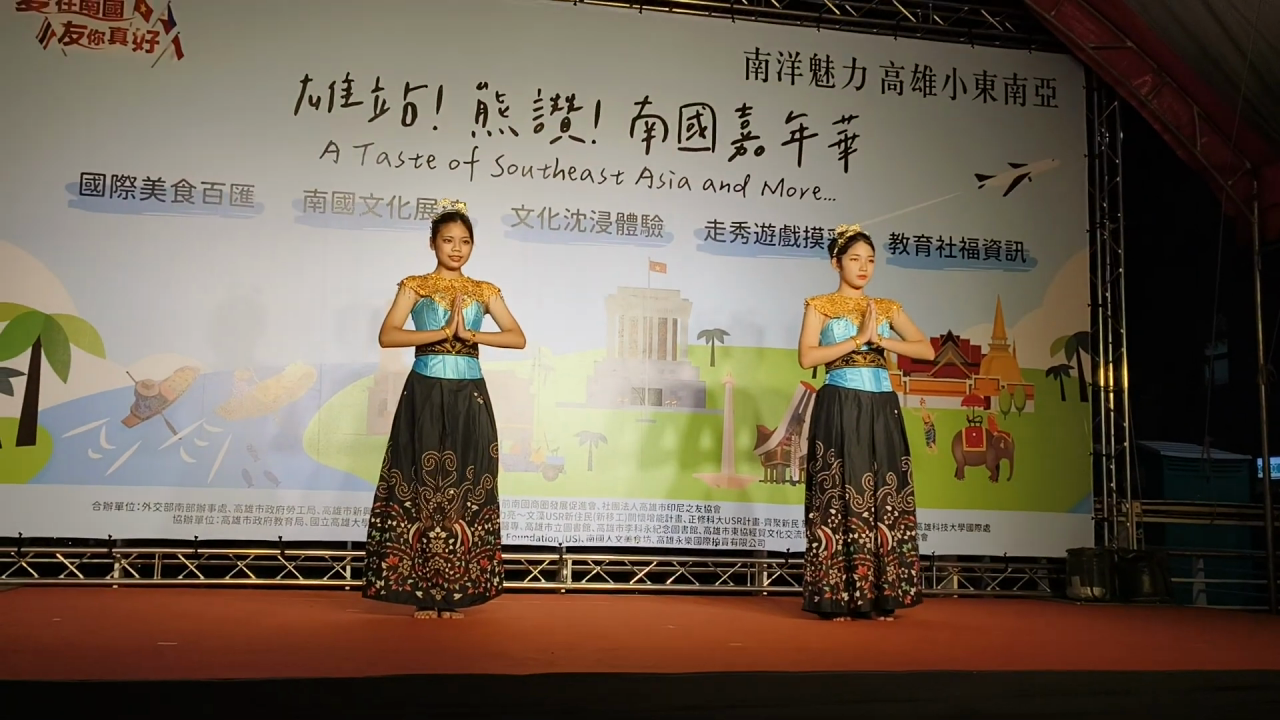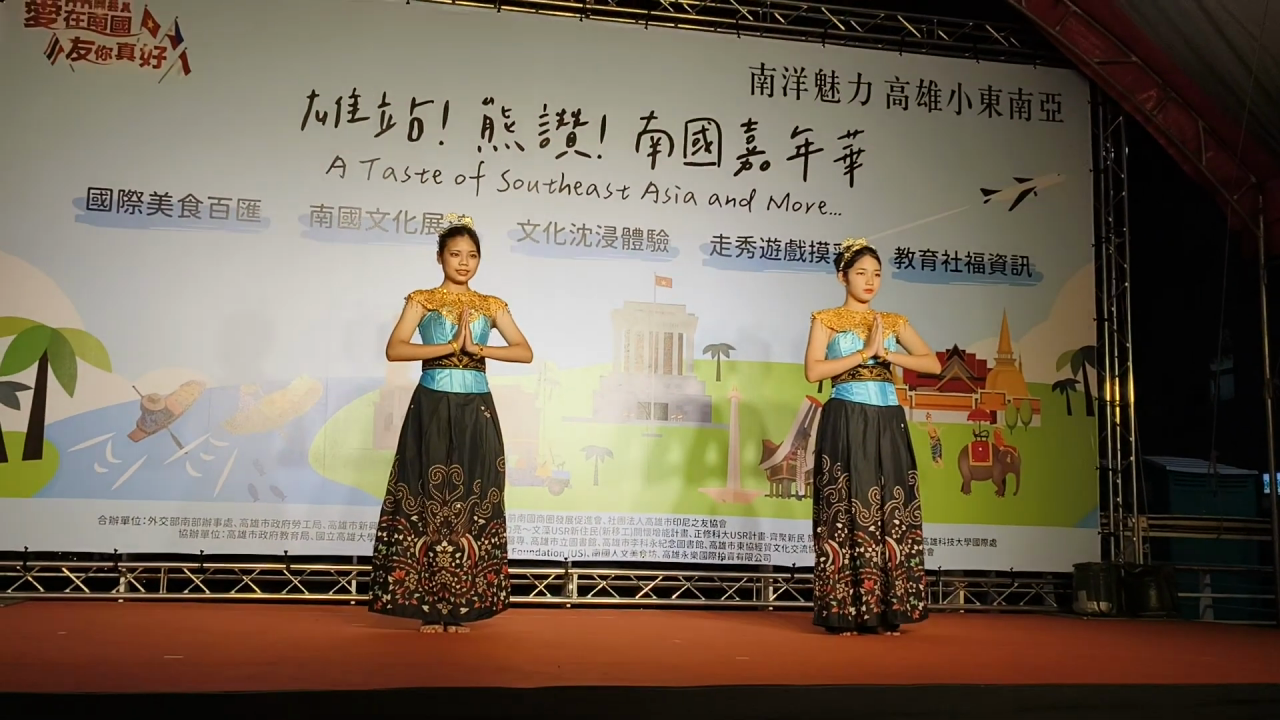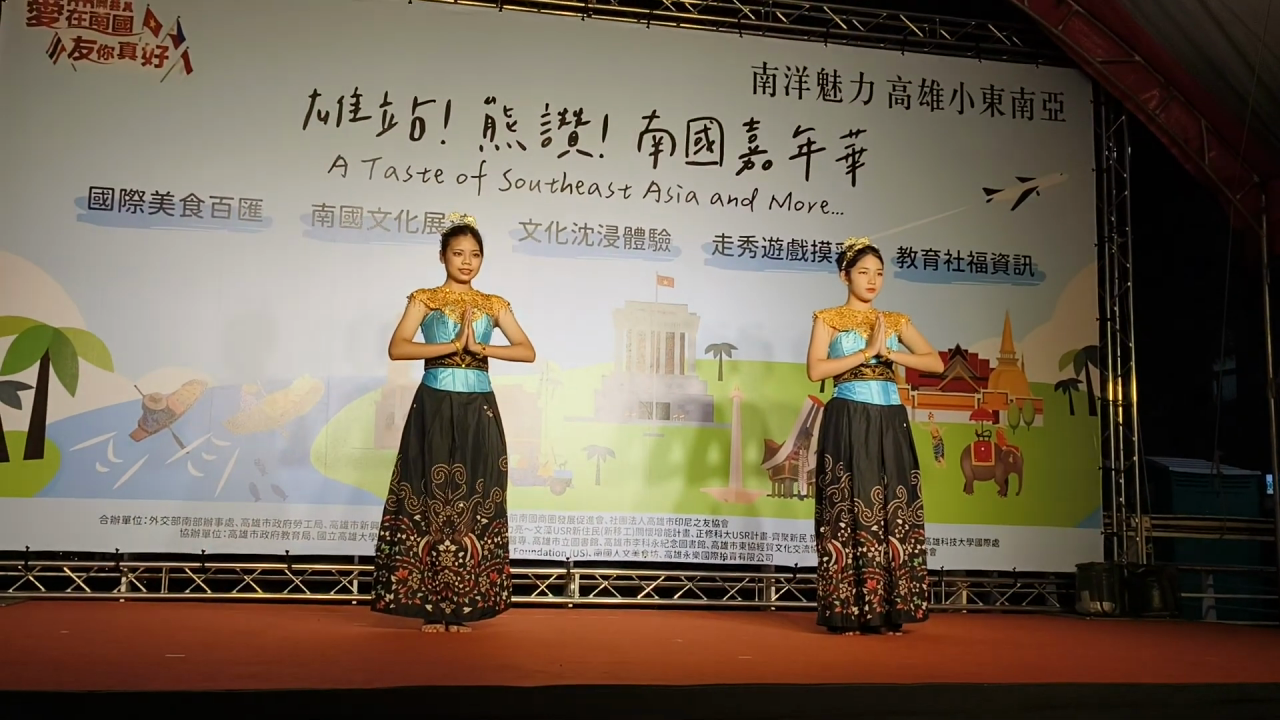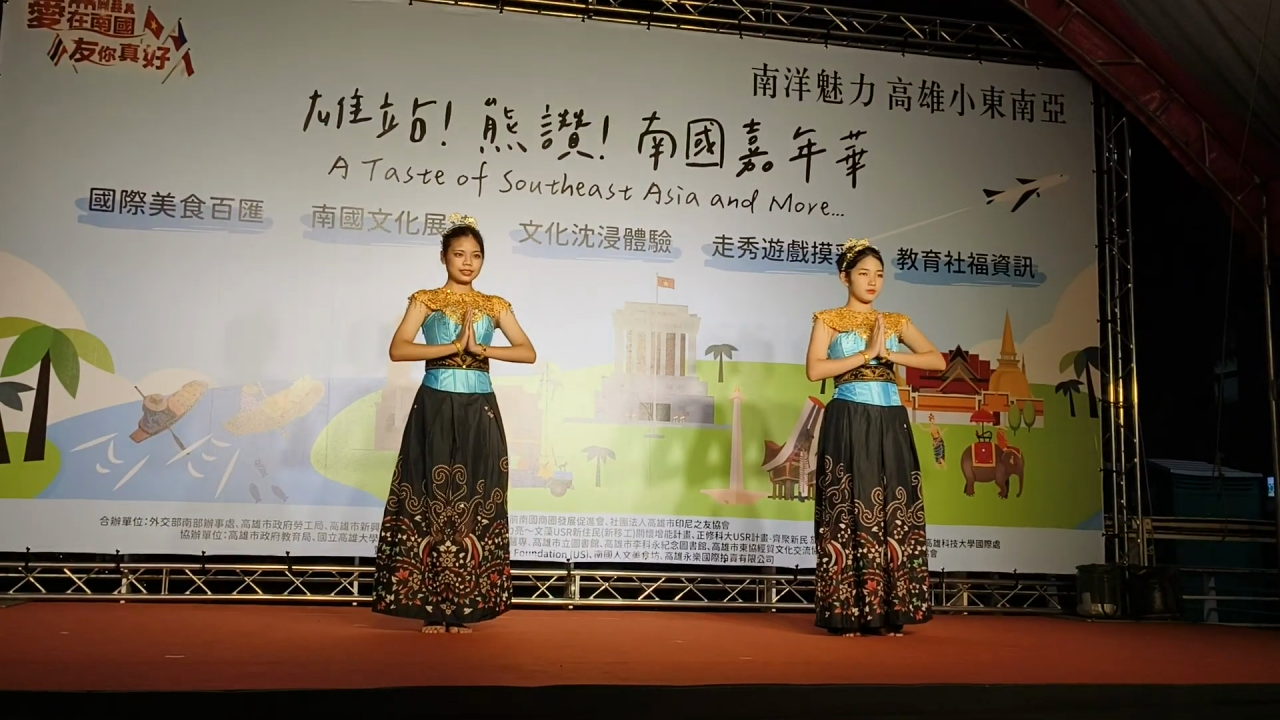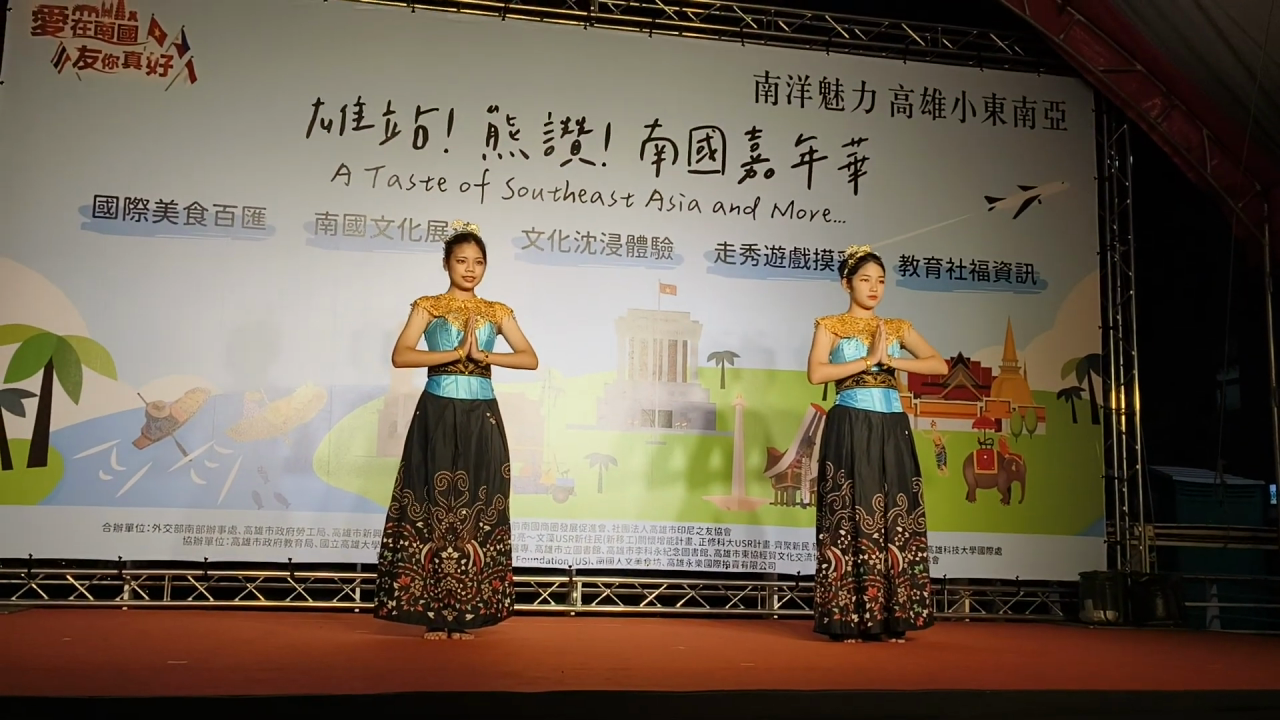
dt=0.3s
person 1, frame 1
left shoulder: (484, 291)
right shoulder: (414, 286)
left elbow: (518, 338)
right elbow: (387, 336)
left wrist: (470, 334)
right wrist: (442, 331)
left hip: (468, 397)
right hip: (425, 394)
left knee: (464, 489)
right knee: (422, 487)
left ankle: (454, 594)
right ankle: (423, 593)
person 1, frame 2
left shoulder: (490, 306)
right shoulder: (421, 300)
left elbow: (525, 352)
right elbow: (393, 349)
left wrist: (477, 348)
right wrist: (449, 346)
left hip: (475, 411)
right hip: (431, 408)
left knee: (471, 502)
right knee: (427, 500)
left ankle: (459, 609)
right ankle: (429, 609)
person 1, frame 3
left shoulder: (493, 305)
right shoulder: (424, 300)
left elbow: (528, 352)
right elbow: (396, 348)
left wrist: (479, 347)
right wrist: (453, 344)
left hip: (478, 410)
right hip: (434, 407)
left knee: (472, 504)
right knee: (431, 500)
left ankle: (462, 608)
right ankle: (432, 607)
person 1, frame 4
left shoulder: (494, 306)
right shoulder: (425, 301)
left elbow: (528, 353)
right elbow: (397, 350)
left wrist: (481, 348)
right wrist: (454, 345)
left hip: (479, 411)
right hip: (435, 407)
left knee: (475, 504)
right knee: (431, 501)
left ankle: (463, 610)
right ankle: (432, 609)
person 1, frame 5
left shoulder: (497, 312)
right shoulder: (427, 307)
left elbow: (530, 359)
right elbow: (400, 356)
left wrist: (483, 354)
right wrist: (456, 351)
left hip: (481, 417)
right hip: (437, 413)
left knee: (476, 510)
right knee: (434, 507)
left ankle: (465, 616)
right ankle: (434, 614)
person 2, frame 1
left shoulder: (887, 308)
right shoulder: (820, 306)
left elbow: (926, 350)
right elbow: (807, 357)
left wrist: (879, 340)
right wrist: (858, 339)
left hip: (881, 409)
right hip: (839, 408)
left knee: (884, 497)
right knee: (840, 496)
left ankle: (879, 596)
right ankle: (838, 597)
person 2, frame 2
left shoulder: (894, 322)
right shoulder: (826, 320)
left elbow: (933, 364)
right elbow: (813, 370)
left wrist: (886, 354)
right wrist: (865, 352)
left hip: (888, 423)
right hip: (846, 422)
left knee: (891, 510)
right knee: (847, 510)
left ankle: (885, 613)
right ankle: (844, 613)
person 2, frame 3
left shoulder: (896, 321)
right shoulder: (828, 319)
left elbow: (936, 363)
right elbow: (815, 370)
left wrist: (888, 352)
right wrist: (866, 352)
left hip: (890, 422)
right hip: (848, 421)
left knee: (893, 511)
right knee: (851, 510)
left ankle: (888, 611)
right ankle: (848, 612)
person 2, frame 4
left shoulder: (896, 322)
right shoulder: (828, 320)
left elbow: (938, 361)
right elbow: (814, 370)
left wrist: (889, 353)
right wrist: (867, 353)
left hip: (890, 423)
right hip: (848, 422)
left knee: (894, 512)
right knee: (849, 511)
left ankle: (889, 613)
right ankle: (848, 614)
person 2, frame 5
left shoulder: (898, 327)
right shoulder: (830, 326)
left elbow: (940, 365)
right elbow: (816, 373)
left wrist: (890, 360)
right wrist: (868, 359)
left hip: (892, 429)
right hip: (850, 428)
left knee: (895, 519)
right knee: (851, 518)
left ankle: (891, 619)
right ankle: (849, 620)
